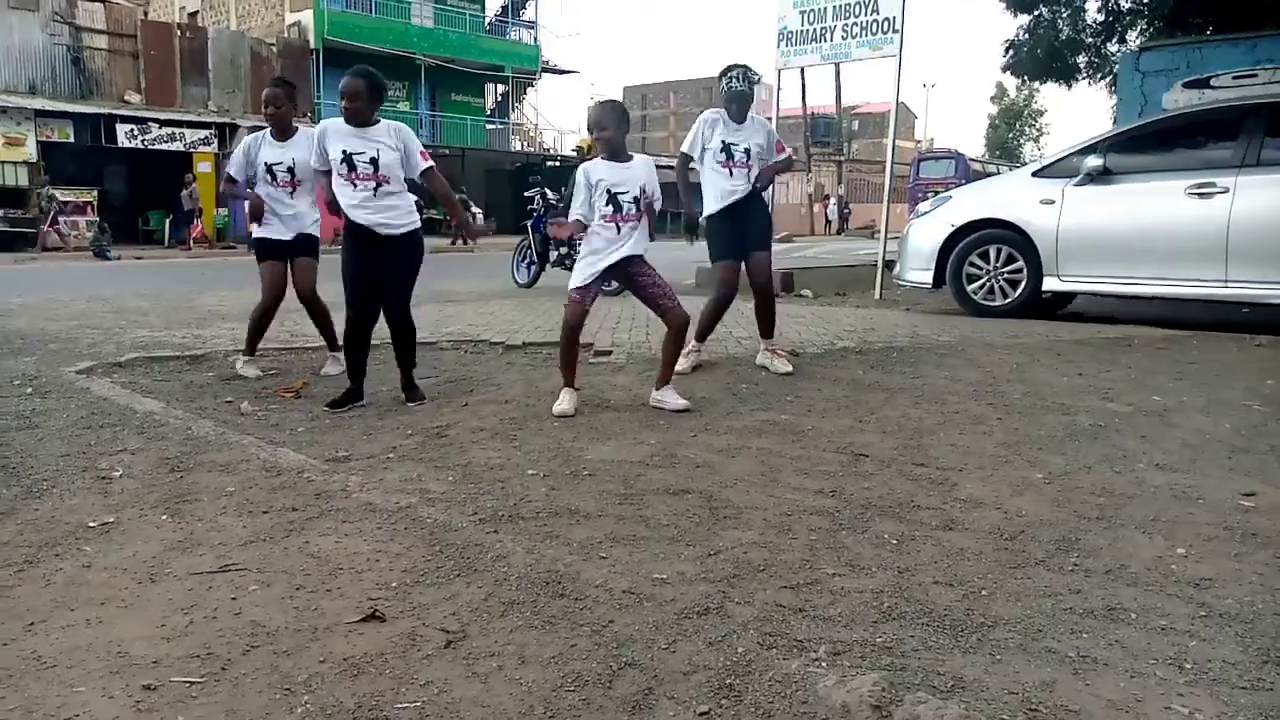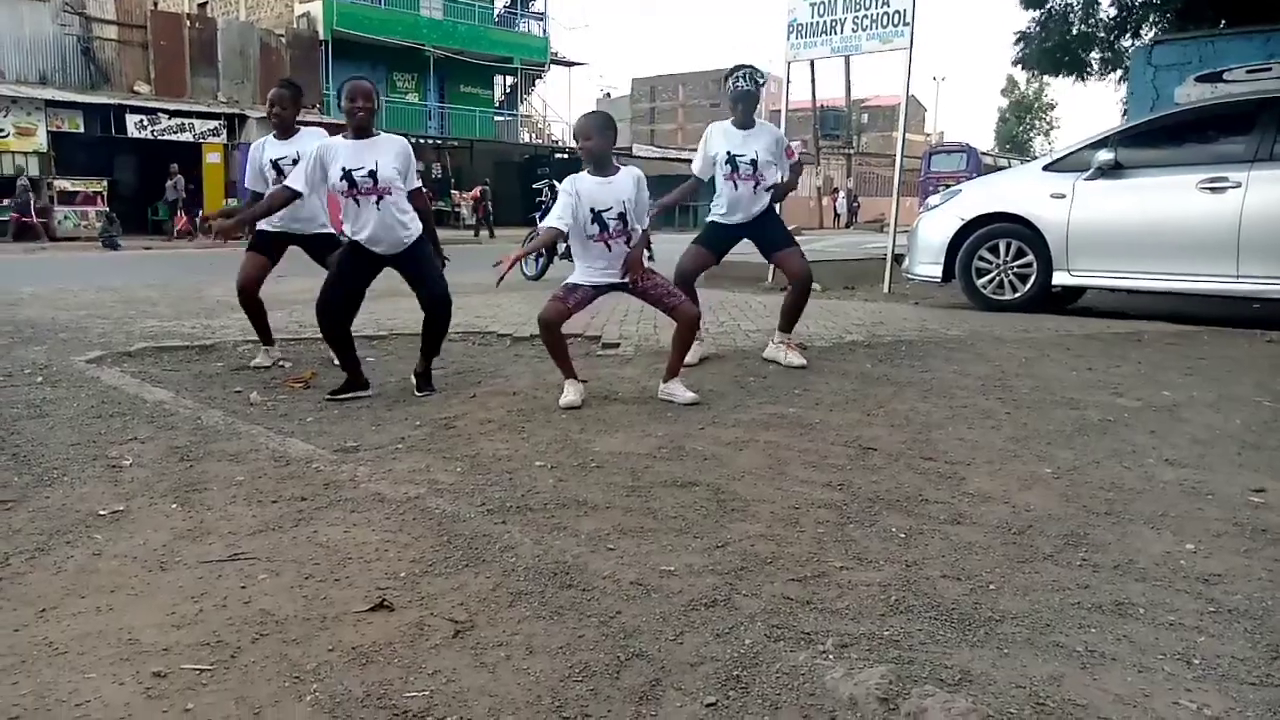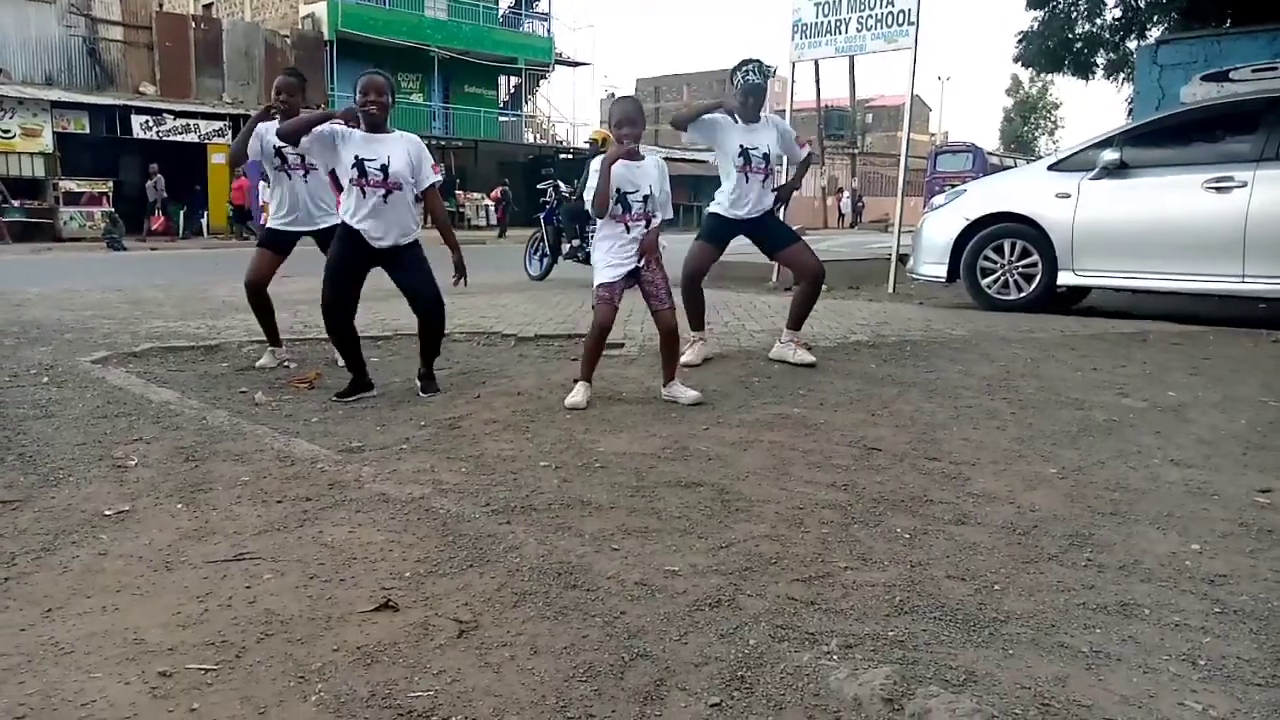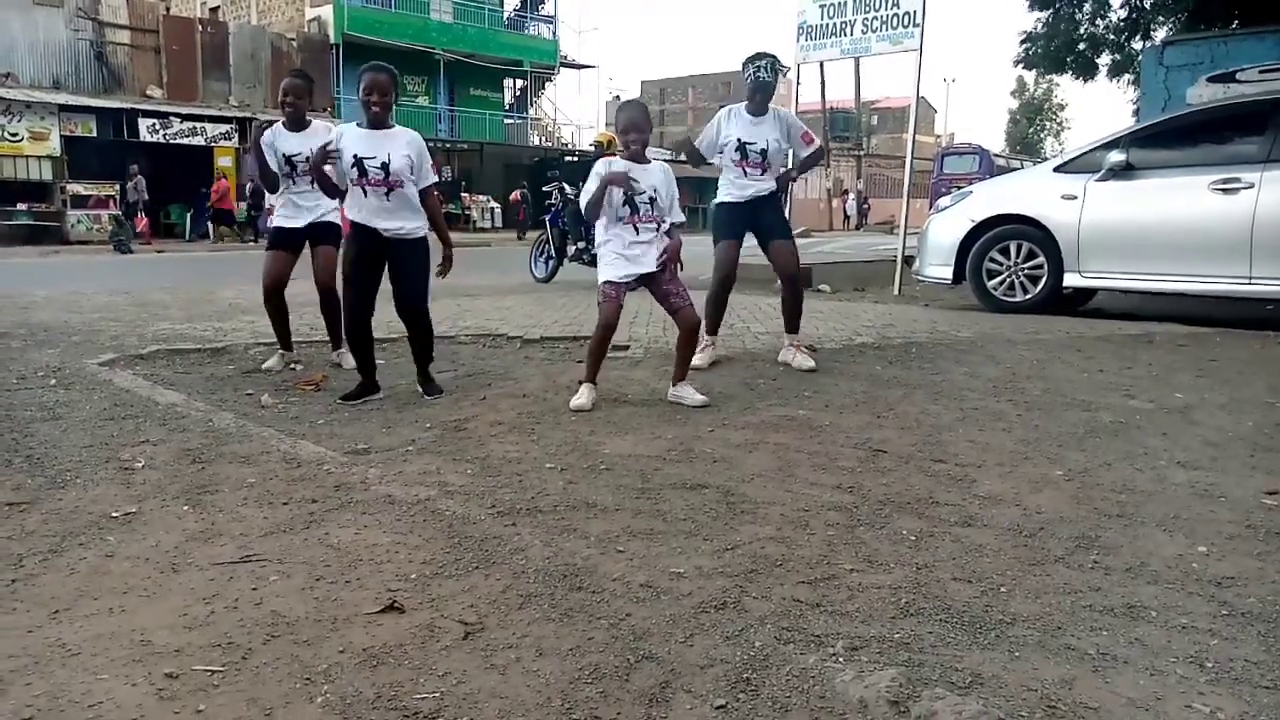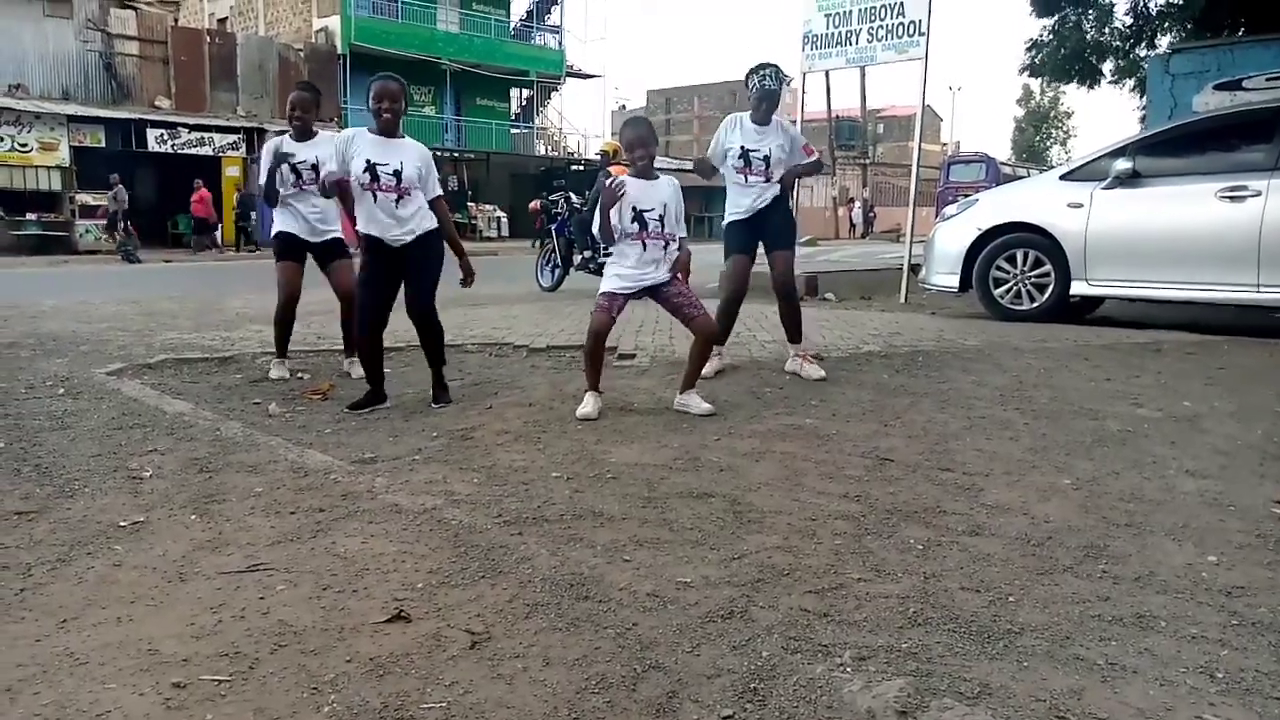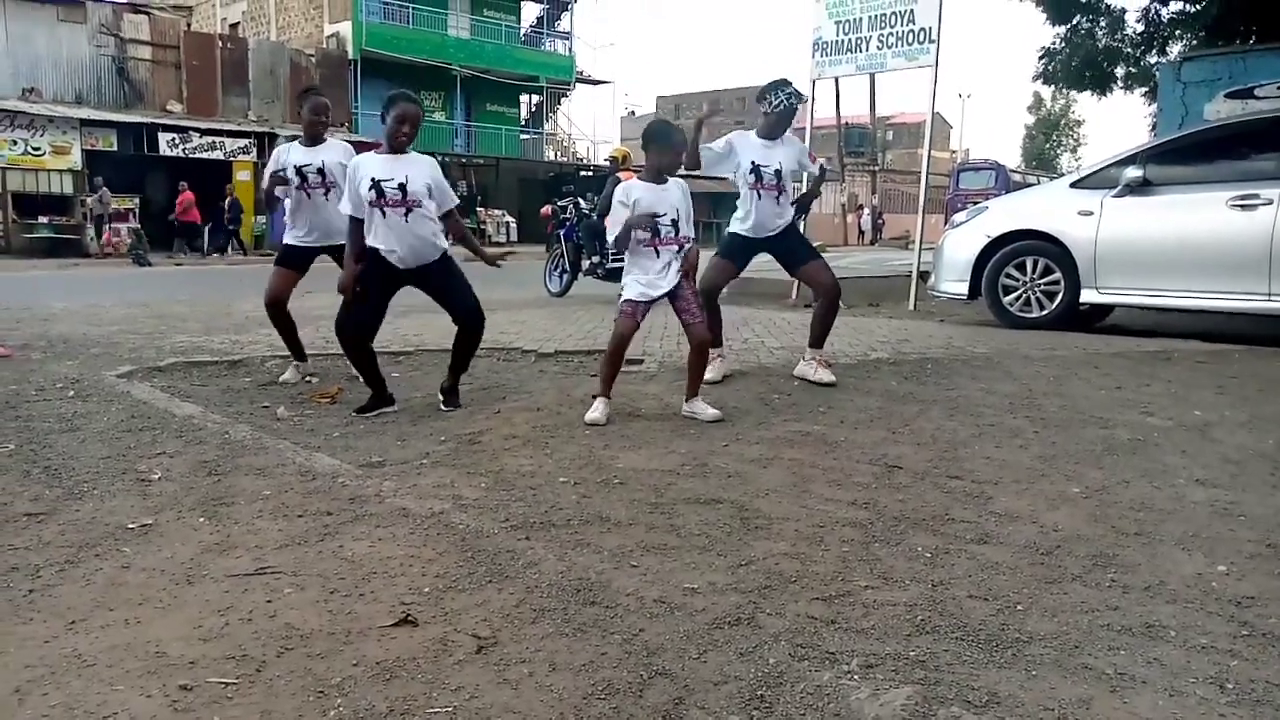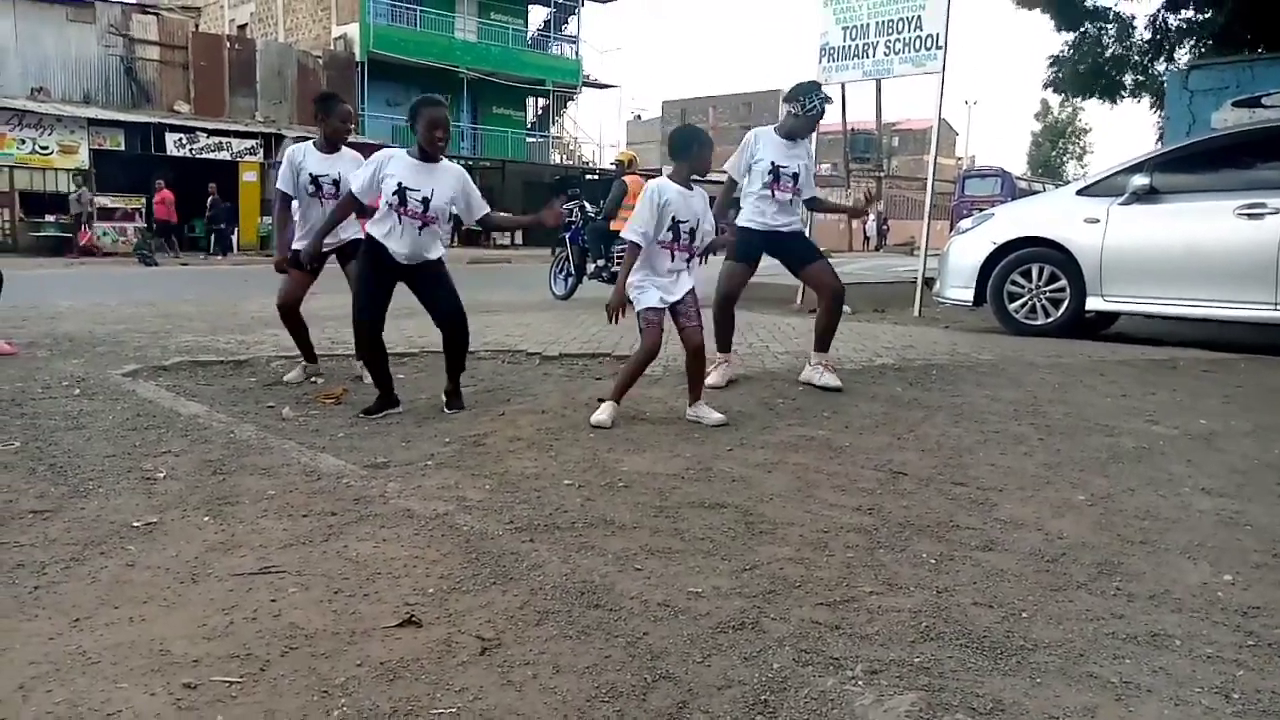
dt=0.5s
person 1, frame 1
left shoulder: (398, 133)
right shoulder: (327, 132)
left elbow: (431, 177)
right elbow: (323, 172)
left wrist: (463, 220)
right wrist: (333, 197)
left hip: (403, 232)
right hip: (360, 234)
left knee: (397, 310)
right knee: (360, 313)
left ankle: (408, 381)
right ankle: (355, 387)
person 1, frame 2
left shoulder: (398, 145)
right shoulder: (325, 150)
left elbow: (417, 196)
right elbow: (287, 191)
left wrist: (434, 244)
right wrist: (240, 221)
left hip: (409, 241)
right hip: (360, 245)
left knee: (438, 301)
right knee: (329, 311)
left ankle: (423, 370)
right ankle: (356, 378)
person 1, frame 3
left shoulder: (411, 144)
right shoulder: (340, 137)
left elbow: (432, 199)
right elbow: (284, 133)
left wrist: (455, 249)
right wrist: (330, 114)
left hip: (401, 242)
right hip: (353, 239)
left knee: (431, 306)
right knee: (334, 310)
left ankle: (426, 371)
right ankle: (360, 378)
person 1, frame 4
left shoulder: (411, 140)
right shoulder: (342, 136)
left elbow: (428, 195)
right elbow: (337, 192)
left wrist: (446, 243)
right wrist: (316, 170)
left hip: (409, 237)
right hip: (363, 236)
left knee: (413, 307)
right knee: (355, 313)
left ankle: (425, 374)
right ankle: (368, 381)
person 1, frame 5
left shoulder: (418, 151)
right shoulder: (350, 140)
left elbow: (437, 204)
right elbow: (340, 195)
left wrist: (461, 254)
right wrist: (334, 187)
left hip: (422, 241)
right hip: (378, 245)
left knee: (422, 311)
right knee: (368, 320)
left ankle: (438, 381)
right ankle: (376, 390)
person 1, frame 6
left shoulder: (427, 165)
right shoulder: (360, 165)
left elbow: (450, 217)
right elbow: (355, 222)
left wrist: (480, 253)
right wrist: (349, 264)
left hip: (433, 260)
right hip: (382, 261)
left knee: (472, 318)
right knee: (348, 328)
left ankle: (451, 385)
right ankle: (381, 393)
person 1, frame 7
left shoulder: (456, 175)
right shoulder: (387, 160)
left elbow: (488, 219)
right elbow: (351, 200)
left wrist: (537, 220)
right wrist: (318, 238)
left hip: (425, 262)
right hip: (378, 254)
left knee: (455, 323)
right knee: (365, 328)
left ankle: (452, 387)
right ankle: (387, 394)
person 2, frame 1
left shoulder: (762, 126)
right shoulder: (708, 119)
left elbow: (787, 159)
right elbow: (683, 161)
left wrist: (771, 169)
right wrist: (687, 206)
left hip: (753, 205)
right hip: (718, 211)
left knee: (762, 283)
right knee: (726, 289)
left ankle: (768, 349)
right ankle: (694, 348)
person 2, frame 2
left shoulder: (770, 133)
right shoulder: (714, 132)
left elbow: (795, 166)
right elbow: (694, 181)
left wrist: (788, 184)
right wrist: (657, 206)
left hip: (763, 216)
right hip: (723, 219)
left knee: (802, 277)
right knee: (683, 274)
left ankle: (780, 342)
right ankle: (693, 341)
person 2, frame 3
left shoulder: (777, 126)
right shoulder: (720, 124)
left elbow: (805, 156)
right elbow: (676, 121)
left wrist: (792, 184)
right wrist: (718, 105)
left hip: (764, 215)
right hip: (724, 214)
left knee: (814, 272)
right knee: (691, 272)
left ankle: (788, 341)
right ankle: (698, 340)
person 2, frame 4
left shoulder: (784, 119)
right shoulder: (727, 116)
left elbow: (817, 152)
right elbow: (698, 159)
left wrist: (792, 173)
right wrist: (686, 148)
left hip: (767, 200)
right hip: (730, 202)
left knee: (791, 274)
right knee: (723, 274)
left ankle: (791, 344)
right ankle: (709, 342)
person 2, frame 5
left shoulder: (785, 130)
right shoulder: (731, 124)
left elbow: (816, 162)
right elbow: (709, 171)
left wrist: (794, 172)
right wrist: (699, 166)
left hip: (774, 209)
right hip: (738, 214)
left knee: (785, 285)
right knee: (734, 289)
left ankle: (797, 355)
right ankle: (716, 353)
person 2, frame 6
left shoulder: (792, 144)
right shoulder: (737, 141)
left elbow: (819, 170)
right elbow: (691, 164)
left wrist: (812, 192)
right wrist: (698, 127)
left hip: (785, 230)
right hip: (744, 231)
left knee: (830, 289)
right knee: (707, 288)
left ankle: (811, 360)
right ankle: (717, 357)
person 2, frame 7
left shoulder: (805, 152)
right shoulder: (756, 138)
left elbow: (811, 201)
right elbow: (730, 184)
left wrist: (852, 210)
left hip: (790, 233)
right hip: (750, 229)
left knee: (834, 291)
right knee: (725, 295)
left ankle: (817, 364)
right ankle: (723, 361)
person 3, frame 1
left shoulder: (645, 165)
right shoulder: (587, 170)
left elbow: (653, 211)
right elbow: (582, 218)
left wrist: (649, 209)
right wrist: (569, 227)
left hip: (632, 256)
right hip: (594, 257)
left knee: (679, 319)
right knee: (571, 323)
left ankle: (661, 388)
right ankle: (568, 389)
person 3, frame 2
left shoulder: (634, 177)
right shoulder: (573, 185)
left elbow: (643, 224)
right elbow: (555, 228)
left wrist: (638, 251)
right wrist: (520, 254)
left hip: (631, 267)
right hip: (589, 272)
left knee: (690, 315)
right knee: (548, 318)
left ankle: (669, 382)
right ankle: (572, 381)
person 3, frame 3
left shoulder: (657, 165)
right shoulder: (601, 164)
left elbow: (663, 214)
right elbow: (599, 211)
left wrist: (653, 234)
right wrist: (607, 163)
left hip: (645, 253)
right hip: (611, 257)
left knee: (668, 323)
right knee: (603, 322)
left ankle: (670, 383)
right ankle: (583, 382)
person 3, frame 4
left shoulder: (663, 171)
right shoulder: (606, 166)
left elbow: (673, 220)
right elbow: (589, 215)
left wrist: (675, 240)
right wrist: (606, 185)
left hip: (655, 259)
right hip: (617, 258)
left knee: (691, 321)
right knee: (607, 321)
left ankle: (678, 385)
right ankle: (588, 385)
person 3, frame 5
left shoulder: (671, 185)
right shoulder: (615, 186)
right elbow: (607, 239)
left wrist: (684, 252)
right wrist: (603, 205)
left hip: (664, 272)
right hip: (623, 272)
left knee: (709, 329)
right knee: (597, 328)
left ankle: (686, 393)
right ankle: (592, 393)
person 3, frame 6
left shoulder: (680, 187)
right shoulder: (626, 190)
right elbow: (619, 245)
left wrist: (693, 251)
right wrist: (629, 225)
left hip: (677, 274)
right hip: (641, 277)
left knee: (702, 338)
right knee: (621, 334)
left ankle: (692, 400)
right ankle: (602, 399)
person 3, frame 7
left shoulder: (700, 198)
right shoulder: (657, 190)
left elbow: (702, 248)
right elbow: (635, 241)
right wrist: (623, 283)
left hip: (680, 281)
right hip: (648, 280)
left knee: (695, 343)
right knee: (651, 346)
left ankle: (696, 403)
right ankle: (611, 402)
person 4, frame 1
left shoulder: (315, 139)
right shoulder: (251, 144)
right elbow: (227, 186)
right wrist: (250, 197)
left hip: (304, 228)
right hip: (269, 231)
left knee: (306, 292)
right knee: (273, 293)
left ankle: (334, 352)
right ankle: (247, 355)
person 4, frame 2
left shoulder: (318, 137)
right shoulder: (259, 148)
right elbow: (254, 202)
right wrist: (220, 214)
left hip: (315, 226)
right hip: (272, 227)
right knee: (246, 286)
right ankle: (268, 346)
person 4, frame 3
right shoulder: (263, 130)
right elbow: (234, 161)
right wrist: (253, 121)
left hip: (325, 218)
right hip: (281, 220)
right knee: (254, 283)
right ankle: (275, 347)
person 4, frame 4
left shoulder: (327, 131)
right shoulder: (270, 135)
right elbow: (272, 186)
right wrist: (256, 146)
left hip: (324, 215)
right hip: (287, 219)
left knee: (326, 284)
right knee: (271, 284)
left ankle: (338, 348)
right ankle: (285, 349)
person 4, frame 5
left shoulder: (334, 142)
right shoulder: (274, 147)
right elbow: (270, 200)
right wrist: (274, 165)
left hip: (328, 230)
right hip: (289, 229)
left knee: (350, 293)
right knee: (288, 296)
left ankle: (351, 356)
right ankle: (280, 358)
person 4, frame 6
left shoulder: (344, 150)
right shoulder: (283, 153)
right elbow: (270, 206)
right wrist: (269, 187)
left hip: (342, 234)
right hip: (299, 237)
right knee: (273, 299)
right ankle: (299, 360)
person 4, frame 7
left shoulder: (356, 160)
right shoulder: (296, 154)
right elbow: (283, 204)
right wrist: (281, 247)
left hip: (349, 237)
right hip: (308, 241)
right knee: (286, 303)
left ankle: (364, 359)
right ankle: (310, 361)
